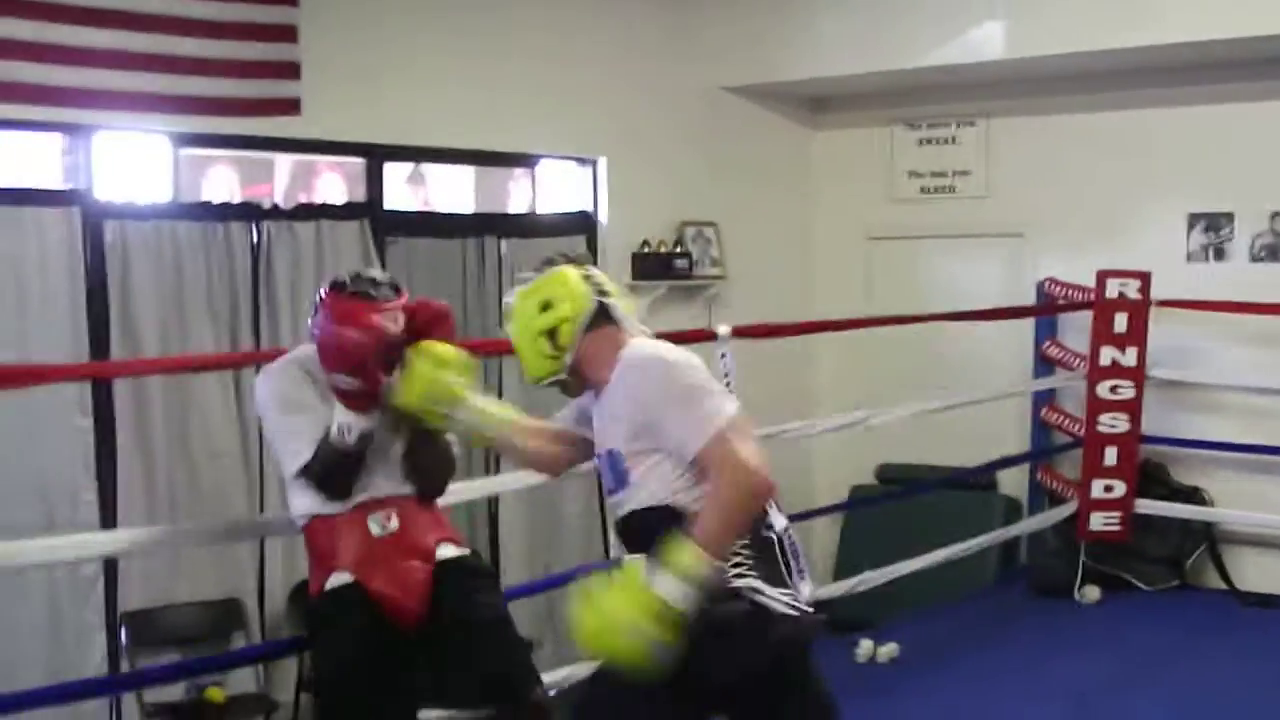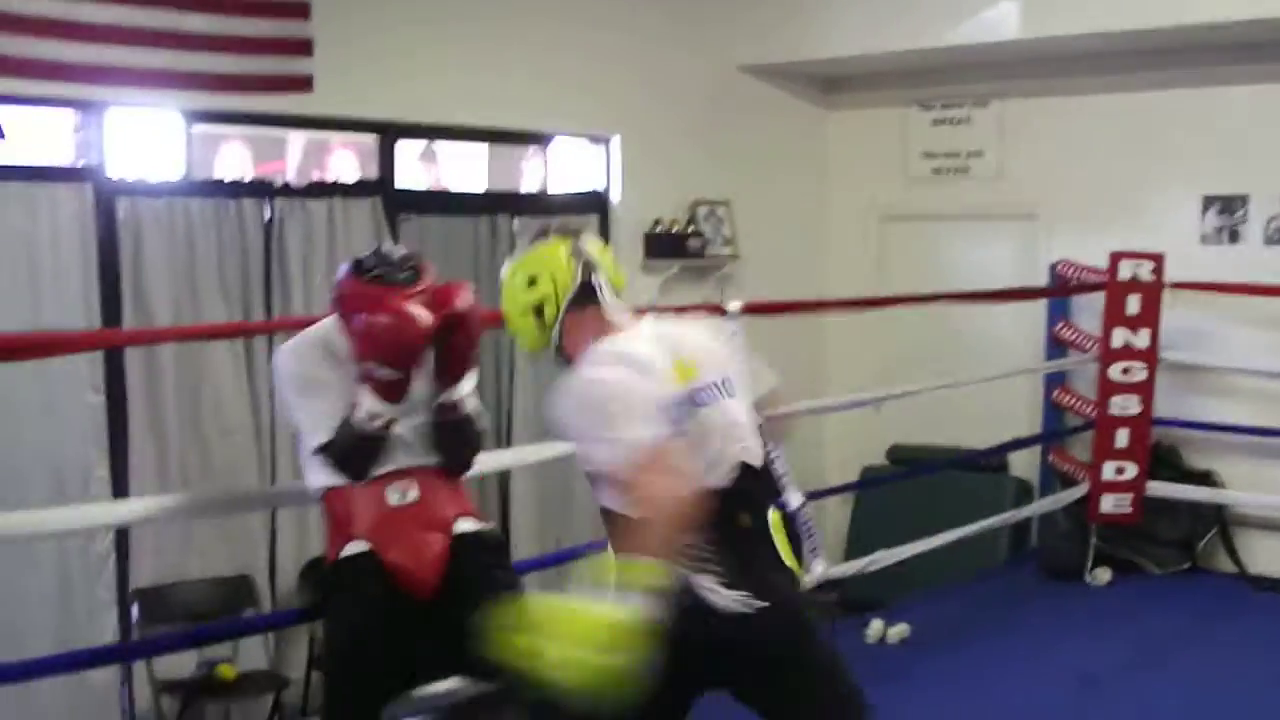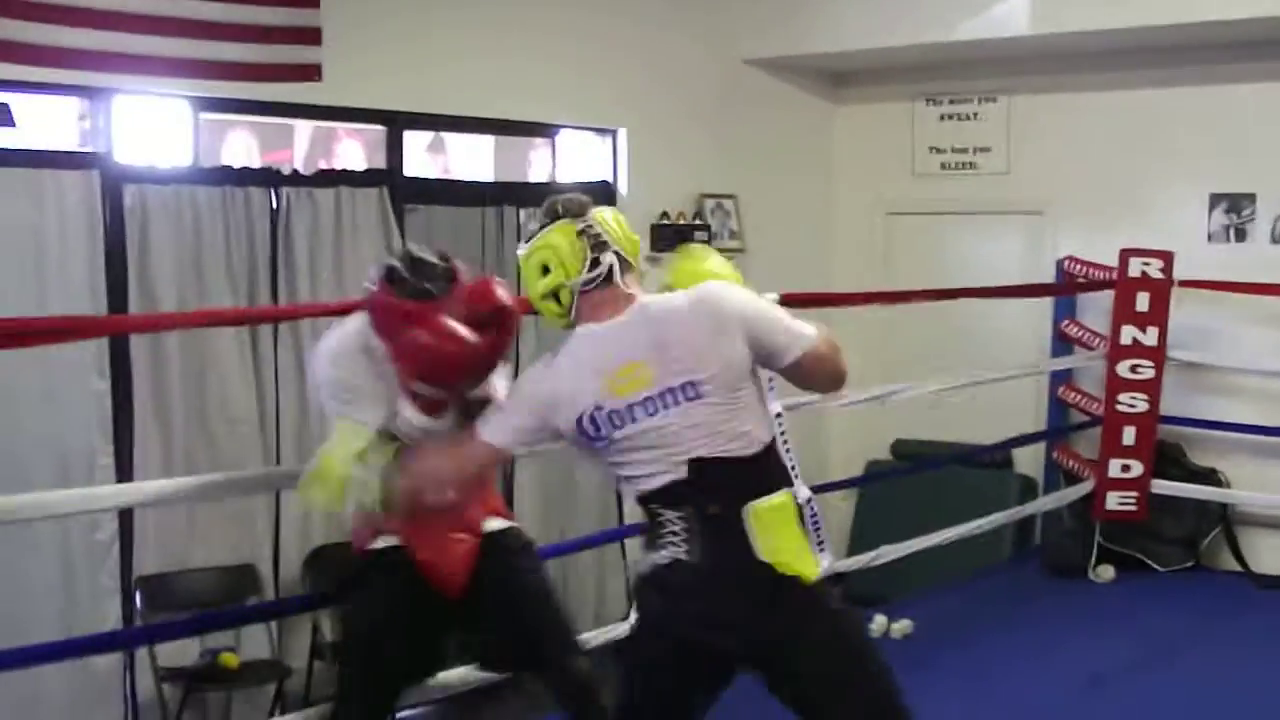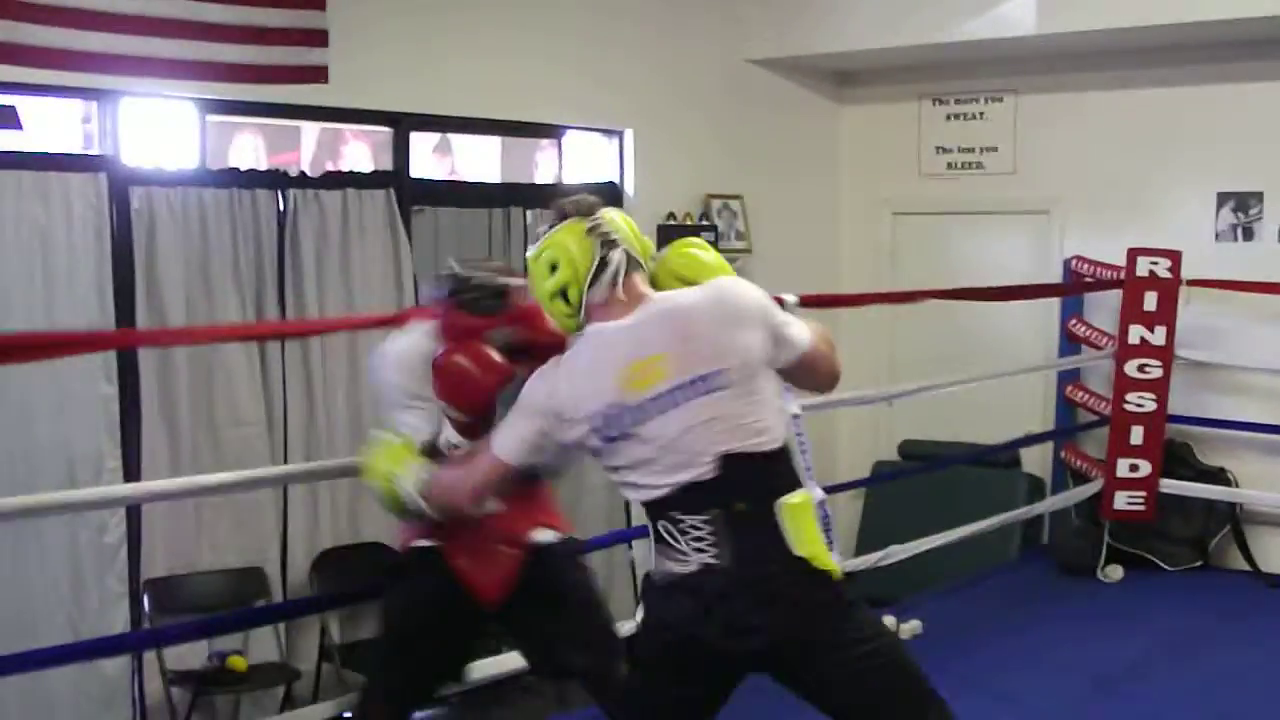
dt=0.1s
person 1, frame 1
left shoulder: (657, 370)
left elbow: (746, 480)
right elbow: (552, 448)
left wrist: (670, 586)
right wrist: (461, 405)
left hip: (686, 629)
right hip: (759, 620)
person 1, frame 2
left shoulder: (590, 386)
right shoulder: (694, 337)
left elbow: (669, 499)
left wrist: (627, 615)
left hip: (675, 616)
right hip: (768, 597)
person 1, frame 3
left shoulder: (554, 380)
right shoulder: (714, 306)
left elbow: (454, 468)
right elbow: (829, 372)
left hip: (677, 594)
right hip: (768, 582)
person 1, frame 4
left shoulder: (564, 381)
right shoulder: (732, 302)
left elbow: (466, 487)
right elbow: (823, 372)
left wrist: (413, 487)
left hip: (686, 600)
right hip: (788, 581)
person 2, frame 1
right shoulder: (284, 381)
left elbow: (433, 483)
right elbow: (331, 483)
right wrist: (354, 394)
left hip: (429, 542)
right hip: (348, 562)
person 2, frame 2
left shoulder: (437, 343)
right shoulder: (303, 357)
left elbow: (458, 458)
right elbow: (351, 462)
left wrist: (453, 378)
right wrist: (383, 380)
left hip: (443, 513)
right hip: (364, 530)
person 2, frame 3
left shoulder: (475, 342)
right shoulder: (341, 353)
right elbow: (388, 464)
left wrist: (483, 377)
right wrist: (427, 395)
left hip: (475, 512)
right hip: (398, 530)
left knee: (566, 666)
person 2, frame 4
left shoulder: (536, 352)
right shoulder: (403, 360)
left elbow: (535, 468)
right wrist: (463, 417)
left hip: (526, 516)
right hip: (447, 533)
left knee: (605, 671)
